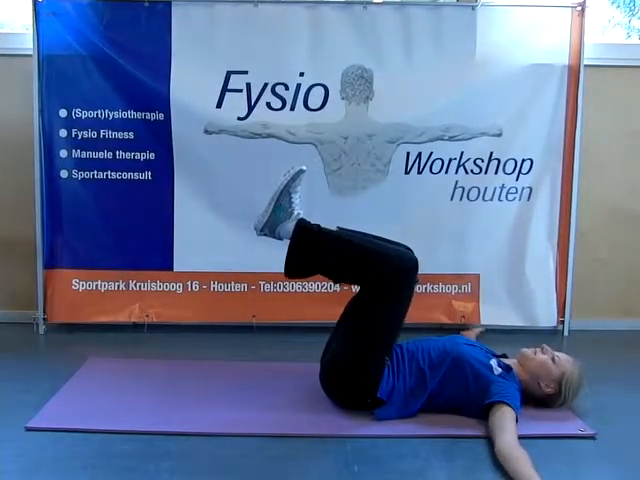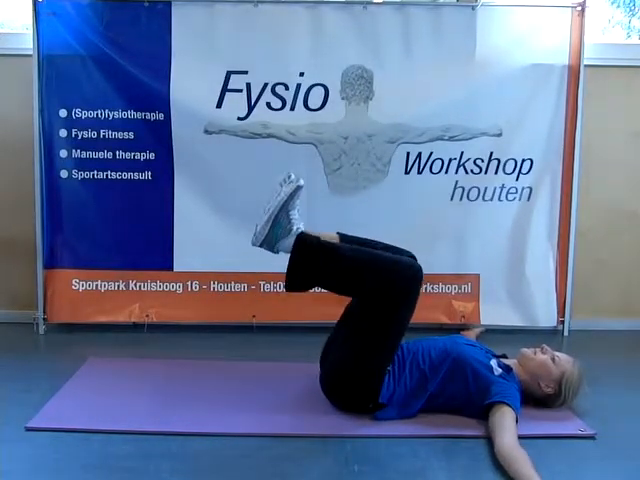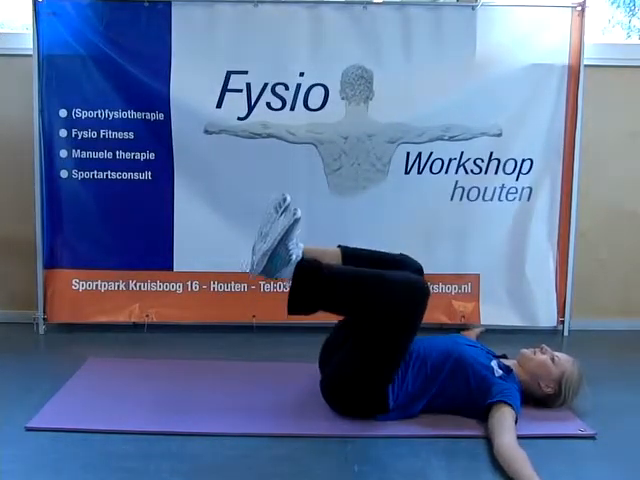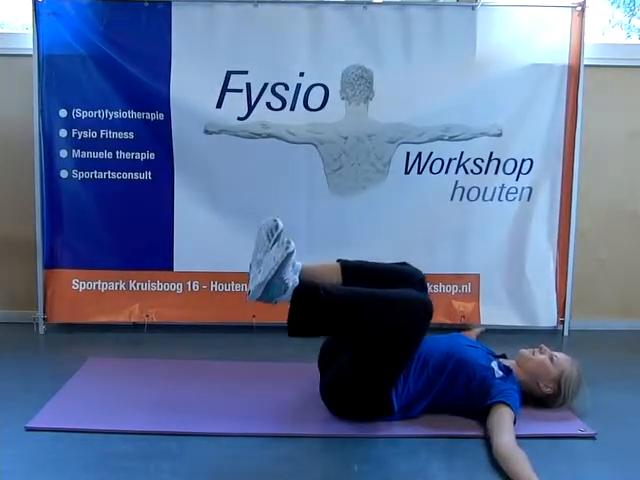
dt=0.3s
person 1, frame 1
left shoulder: (505, 388)
right shoulder: (491, 359)
left elbow: (506, 442)
left hip: (357, 382)
right hip: (348, 364)
left knee: (399, 265)
right knee: (396, 259)
left ankle: (293, 228)
right ankle: (291, 225)
person 1, frame 2
left shoulder: (505, 389)
right shoulder: (491, 360)
left elbow: (506, 443)
left hip: (355, 384)
left knee: (404, 274)
right knee: (400, 264)
left ankle: (293, 242)
right ankle: (292, 235)
person 1, frame 3
left shoulder: (506, 389)
right shoulder: (488, 357)
left elbow: (505, 443)
left hip: (356, 388)
left knee: (411, 289)
right knee: (406, 269)
left ankle: (290, 267)
right ankle: (292, 257)
person 1, frame 4
left shoulder: (505, 389)
right shoulder: (488, 358)
left elbow: (504, 443)
left hip: (356, 392)
left knee: (414, 306)
right knee: (409, 280)
left ankle: (289, 291)
right ankle: (292, 276)
person 2, frame 1
left shoulder: (324, 132)
right shoulder: (389, 132)
left elbow: (267, 130)
right elbow: (442, 132)
left wrist: (221, 127)
right wrist: (485, 130)
person 2, frame 2
left shoulder: (324, 133)
right shoulder: (389, 133)
left elbow: (268, 130)
right elbow: (442, 131)
left wrist: (220, 127)
right wrist: (485, 131)
person 2, frame 3
left shoulder: (324, 132)
right shoulder: (389, 132)
left elbow: (267, 129)
right elbow: (443, 131)
left wrist: (220, 127)
right wrist: (485, 130)
person 2, frame 4
left shoulder: (324, 133)
right shoulder: (390, 132)
left elbow: (268, 129)
right elbow: (442, 132)
left wrist: (221, 127)
right wrist: (485, 131)
